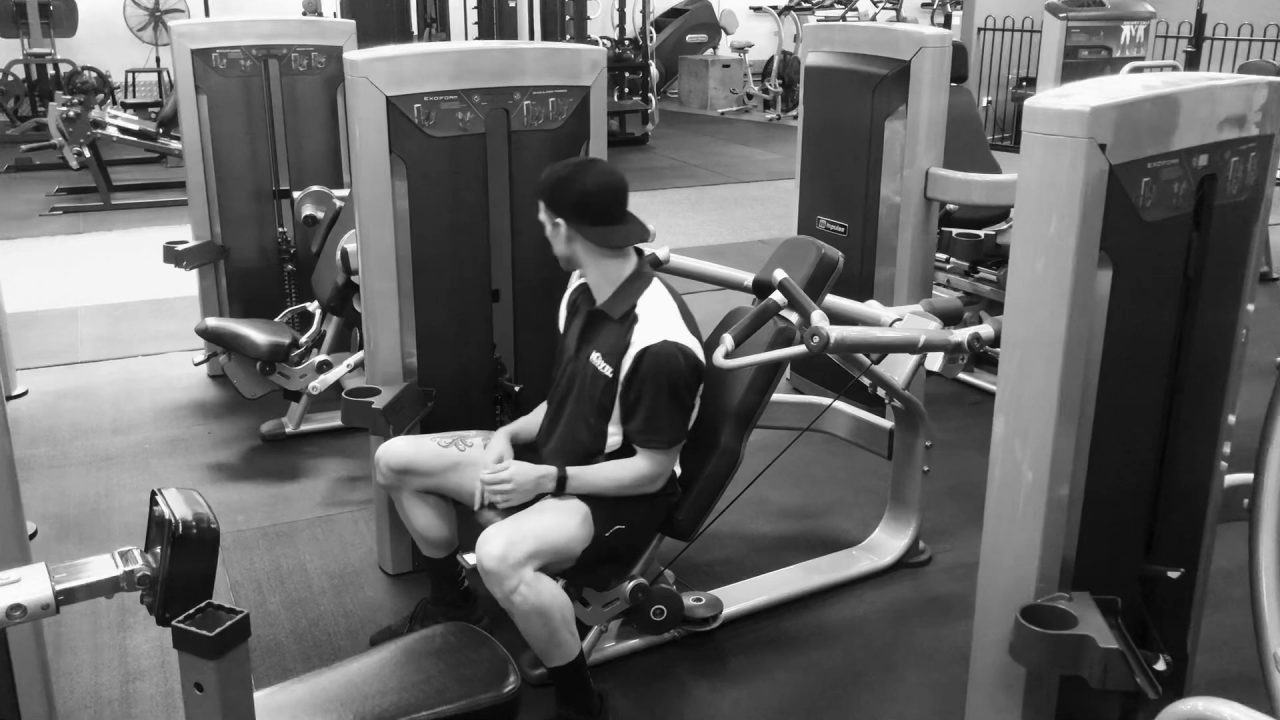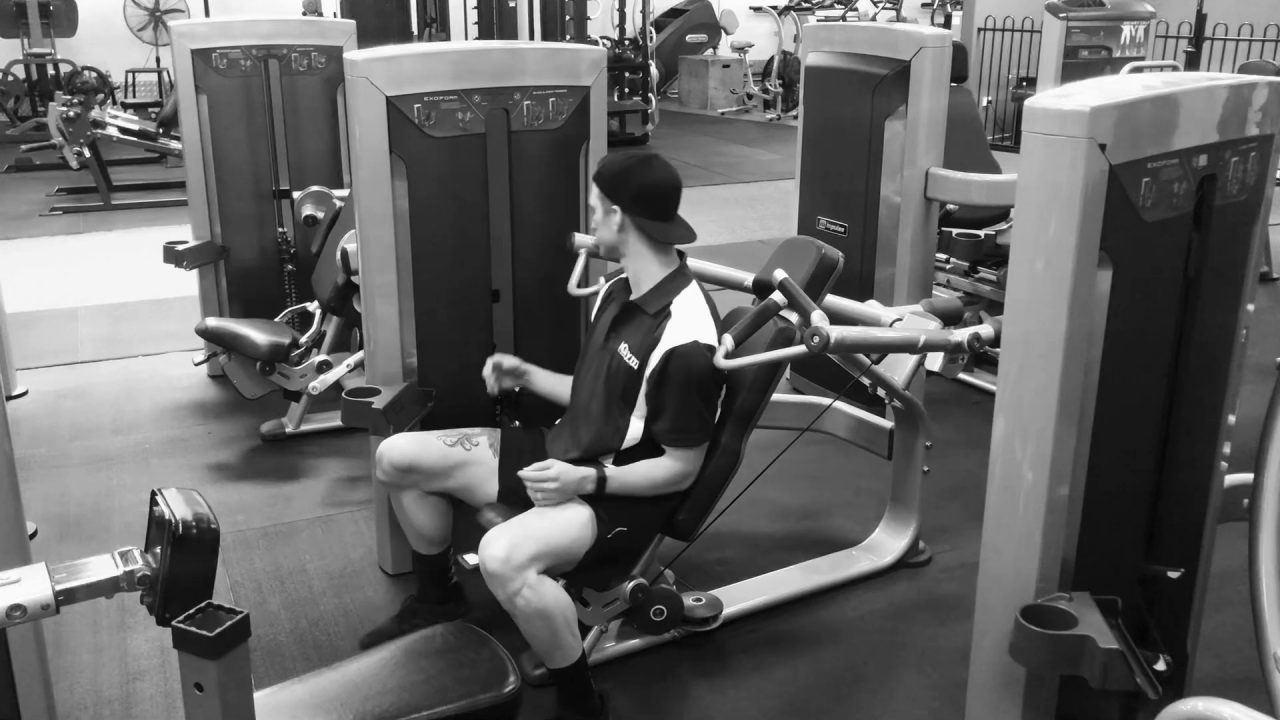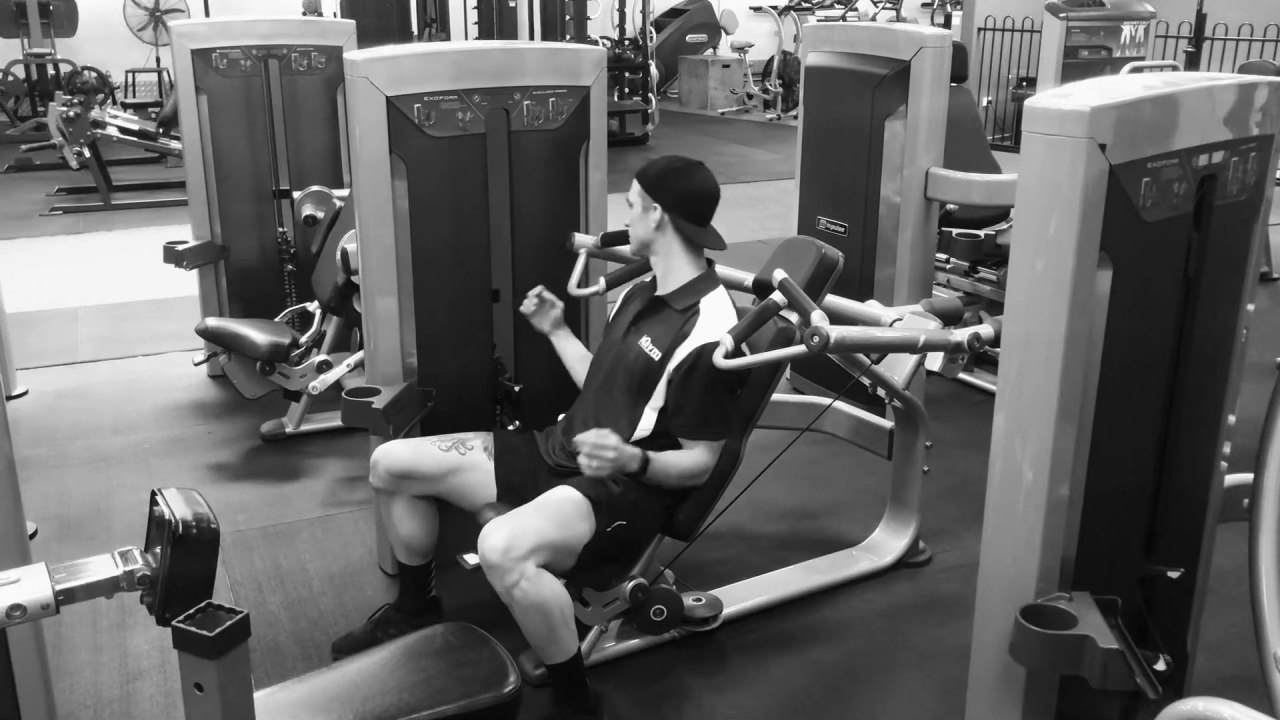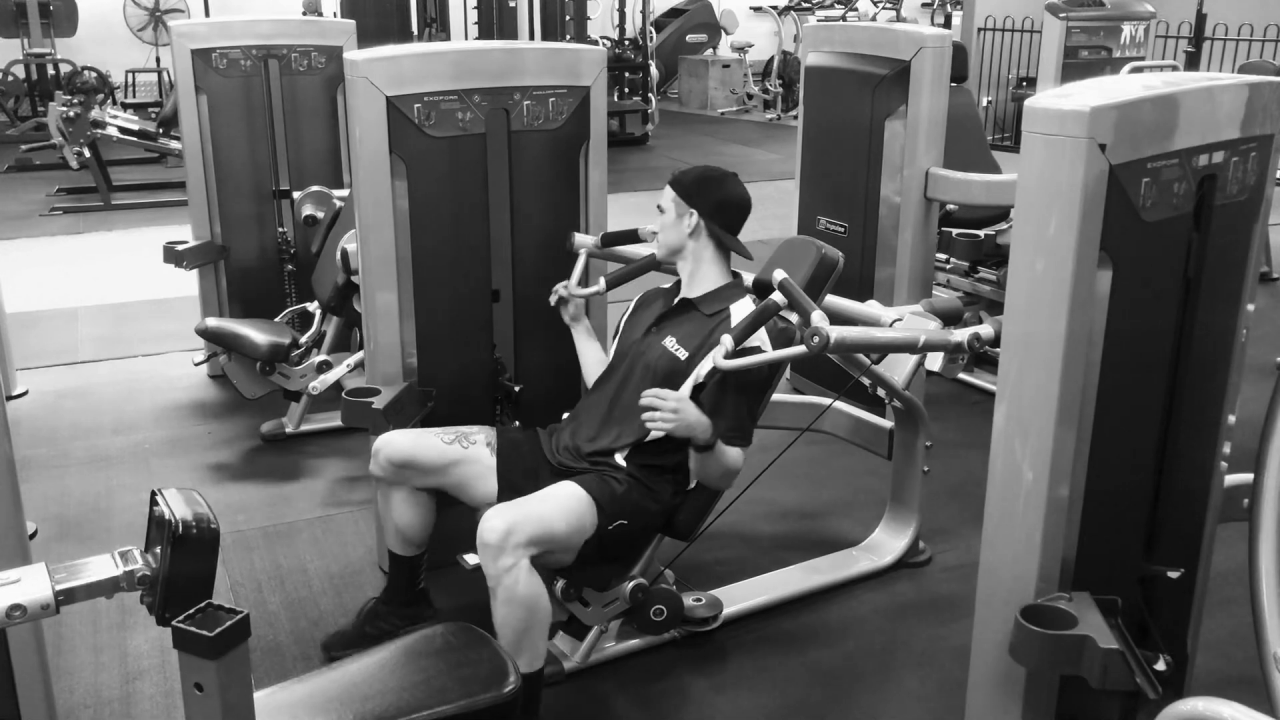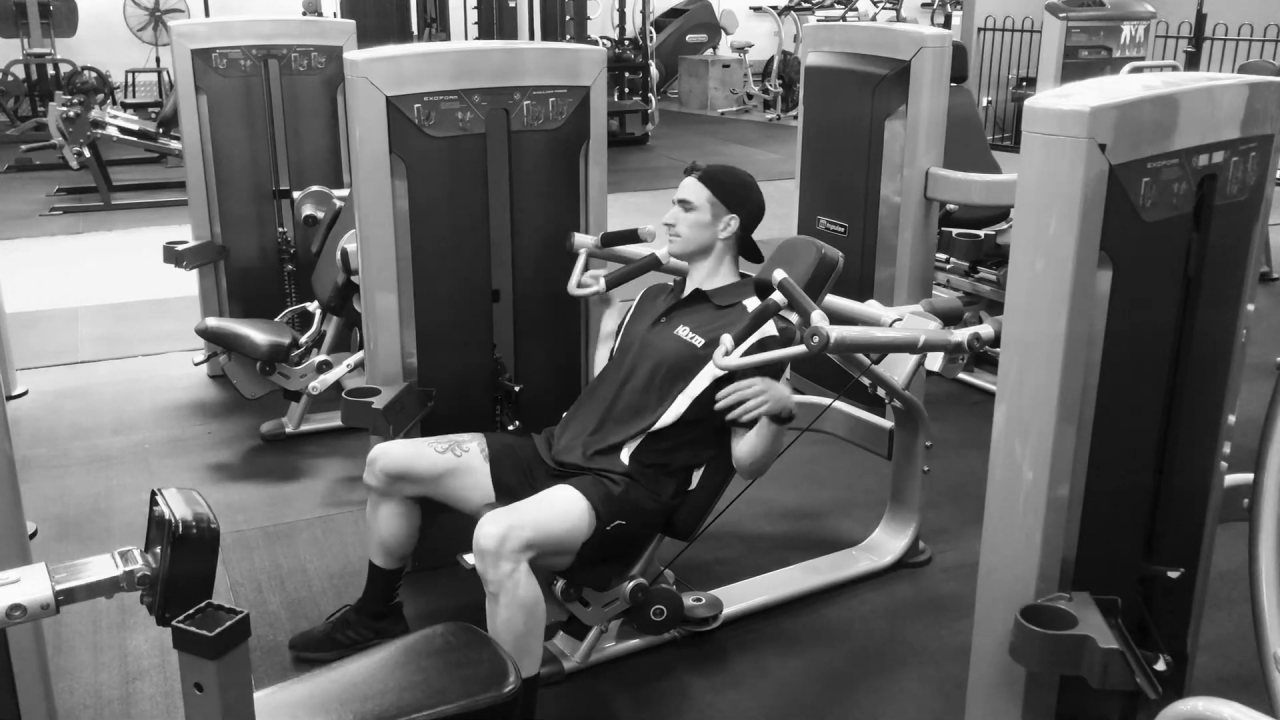
dt=0.3s
person 1, frame 1
left shoulder: (659, 343)
right shoulder: (582, 295)
left elbow: (651, 471)
left wrist: (547, 480)
right wrist: (509, 435)
left hip: (624, 493)
right hip: (556, 457)
left knee: (500, 553)
right knee: (395, 460)
right ankle: (452, 602)
person 1, frame 2
left shoulder: (686, 338)
right shoulder: (619, 290)
left elbow: (679, 468)
left wrist: (592, 481)
right wrist: (528, 376)
left hip: (624, 492)
right hip: (564, 452)
left knee: (503, 556)
right knee: (398, 457)
right ankle: (437, 600)
person 1, frame 3
left shoulder: (709, 335)
right shoulder: (643, 293)
left elbow: (699, 463)
left wrist: (633, 461)
right wrist: (557, 331)
left hip: (627, 488)
right hip: (561, 449)
left knee: (503, 547)
right knee: (391, 464)
right ankle: (415, 609)
person 1, frame 4
left shoulder: (740, 334)
right shoulder: (658, 298)
left elbow: (716, 476)
left wrist: (702, 431)
right wrist: (578, 323)
left hip: (631, 487)
right hip: (565, 447)
left knee: (500, 533)
right knee: (394, 453)
right ankle: (403, 604)
person 1, frame 5
left shoulder: (750, 327)
right shoulder: (660, 295)
left elbow: (749, 463)
left wrist: (777, 412)
left hip: (627, 486)
right hip: (559, 450)
left knee: (498, 539)
right knee: (387, 464)
right ankle: (376, 615)
